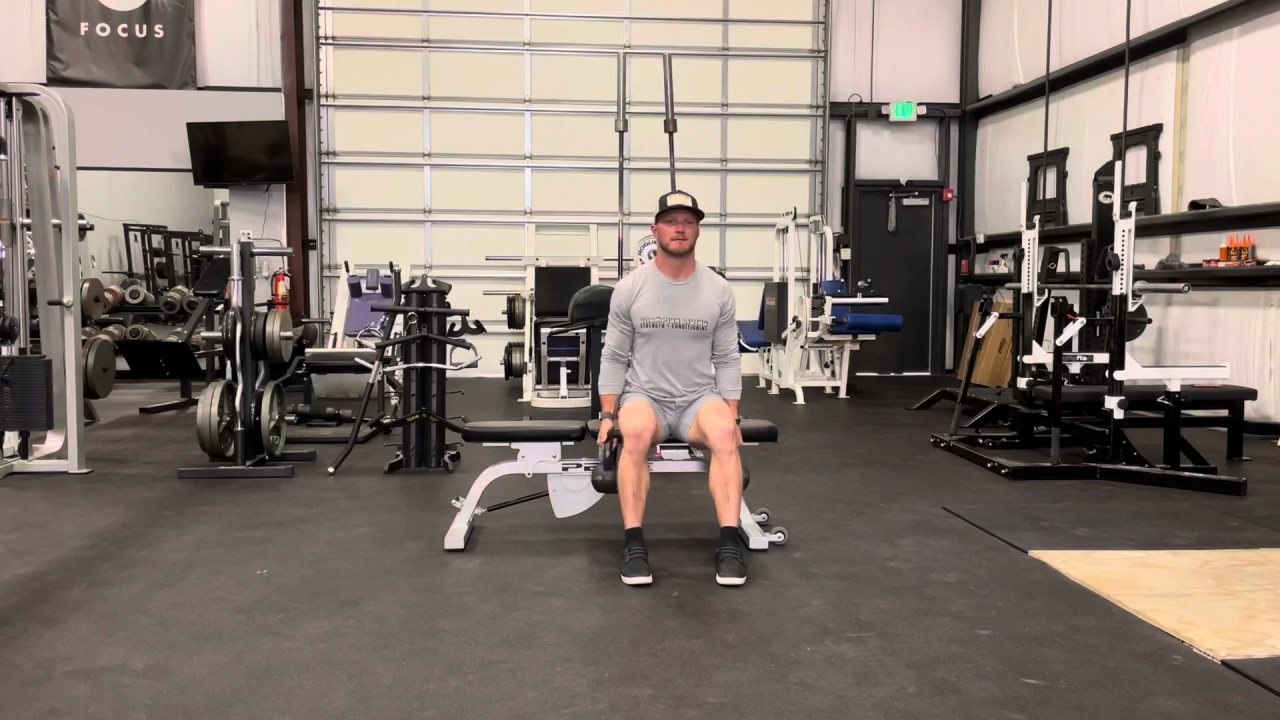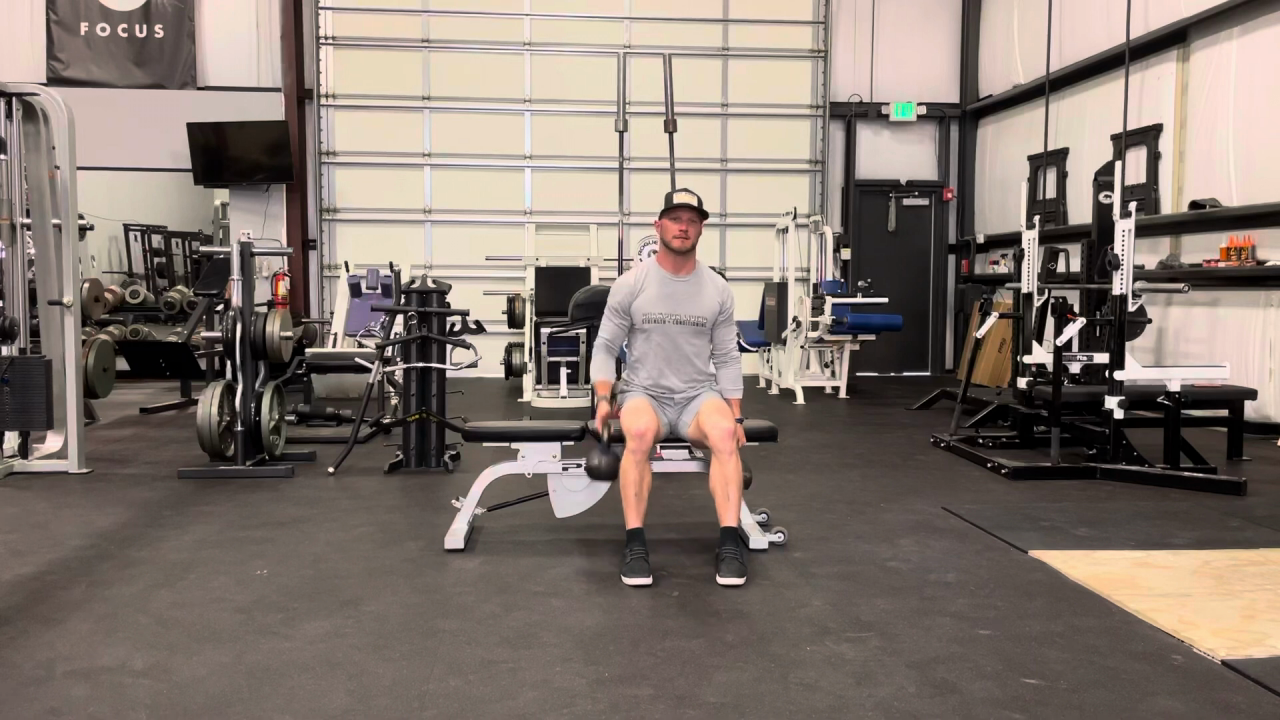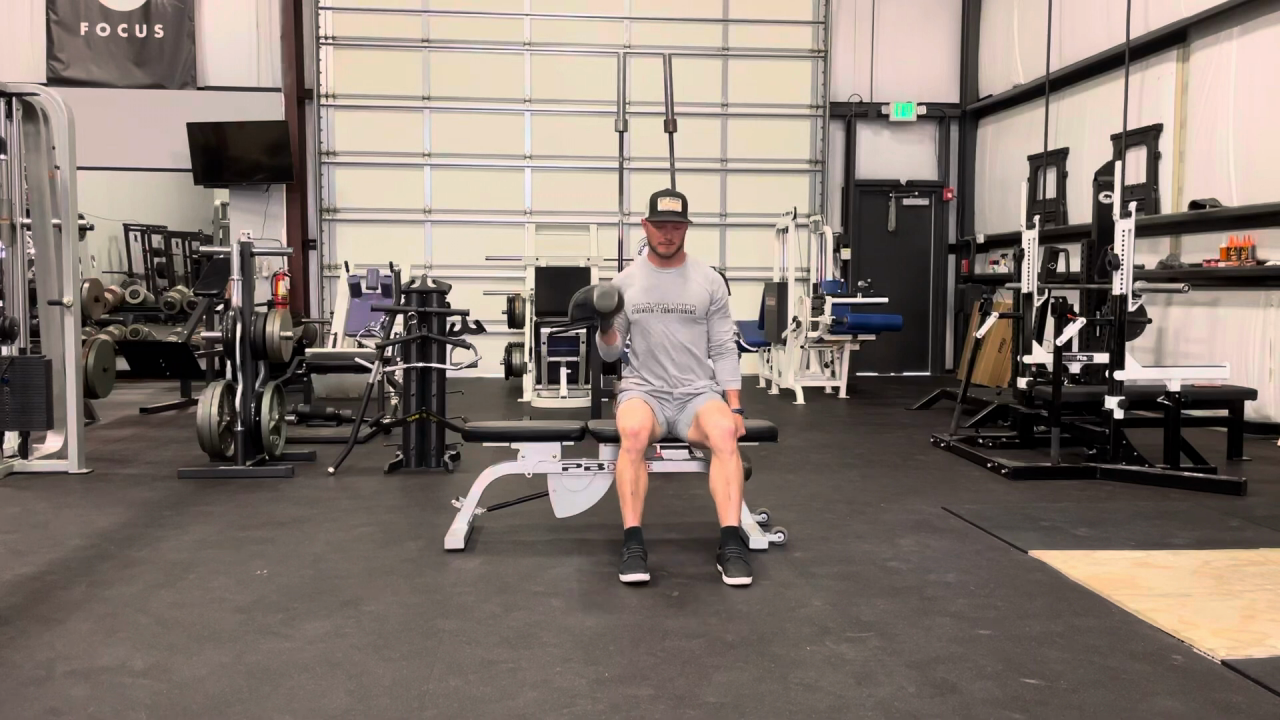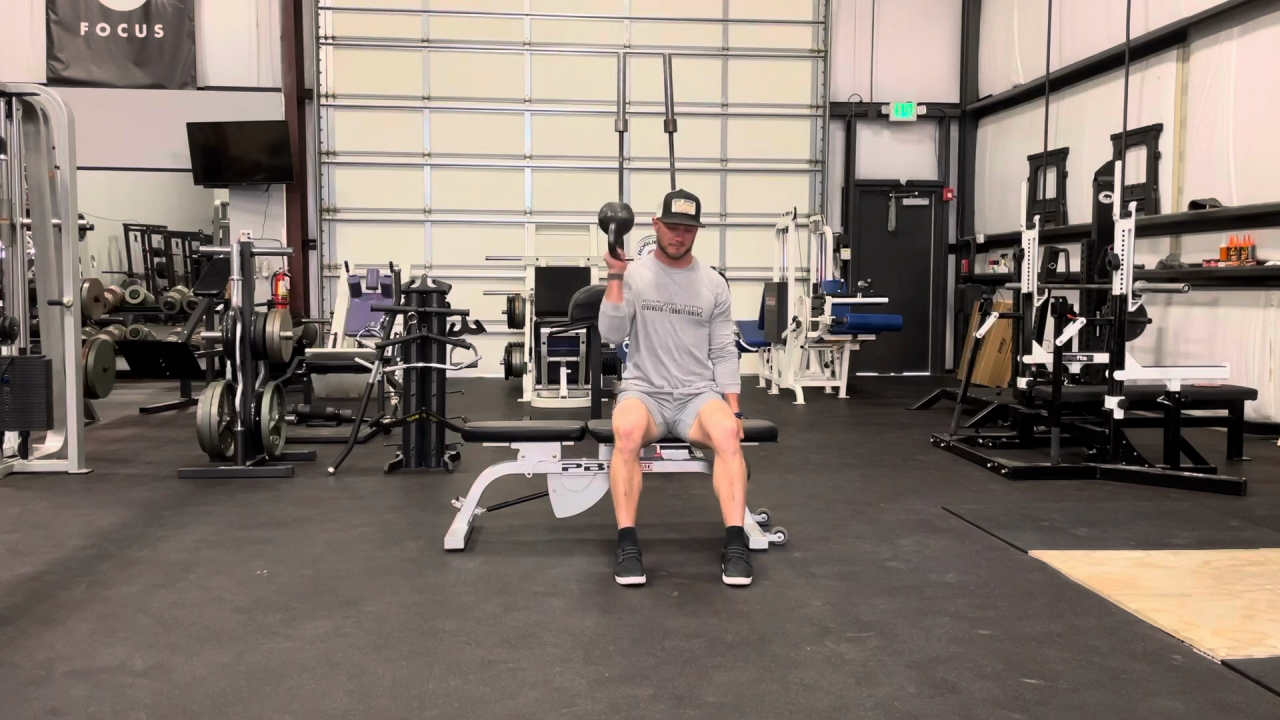
dt=0.3s
person 1, frame 1
left shoulder: (719, 291)
right shoulder: (630, 288)
left elbow: (727, 360)
right elbow: (614, 357)
left wrist: (733, 418)
right wrist: (607, 415)
left hip: (699, 398)
right hip: (644, 396)
left knee: (723, 435)
right knee: (637, 434)
left ankle: (729, 543)
right ankle: (634, 544)
person 1, frame 2
left shoulder: (718, 289)
right shoulder: (631, 284)
left elbow: (727, 358)
right elbow: (606, 346)
left wrist: (736, 417)
right wrist: (603, 399)
left hip: (698, 396)
right hip: (644, 394)
left knee: (724, 434)
right knee: (639, 434)
left ankle: (730, 543)
right ankle: (635, 543)
person 1, frame 3
left shoulder: (709, 281)
right shoulder: (625, 280)
left elbow: (724, 349)
right elbow: (611, 354)
left wrist: (735, 407)
right wrist: (608, 325)
left hip: (698, 393)
right hip: (644, 392)
left knee: (724, 434)
right knee: (634, 433)
left ankle: (731, 543)
right ankle: (633, 543)
person 1, frame 4
left shoulder: (713, 284)
right shoulder: (634, 275)
left elbow: (723, 352)
right elbow: (612, 334)
left wrist: (733, 410)
right wrist: (615, 276)
left hip: (697, 394)
right hip: (643, 391)
left knee: (726, 433)
right knee: (627, 432)
left ankle: (735, 543)
right ankle: (627, 543)
